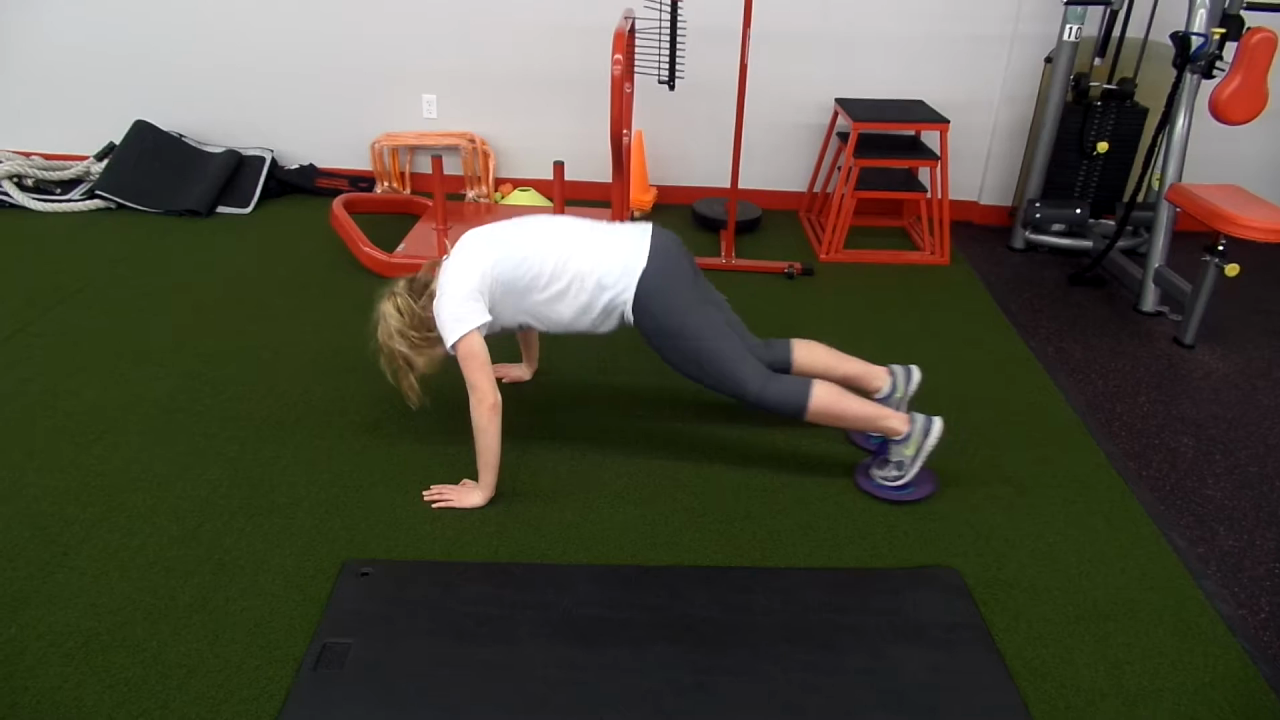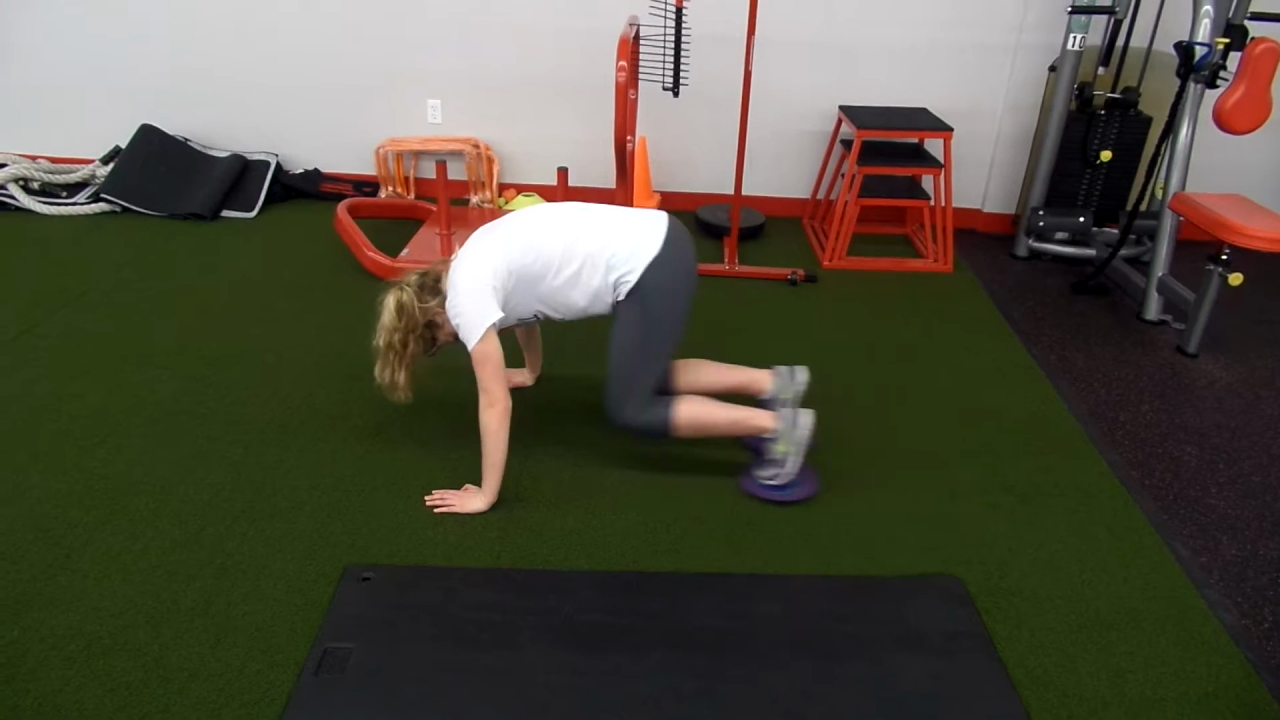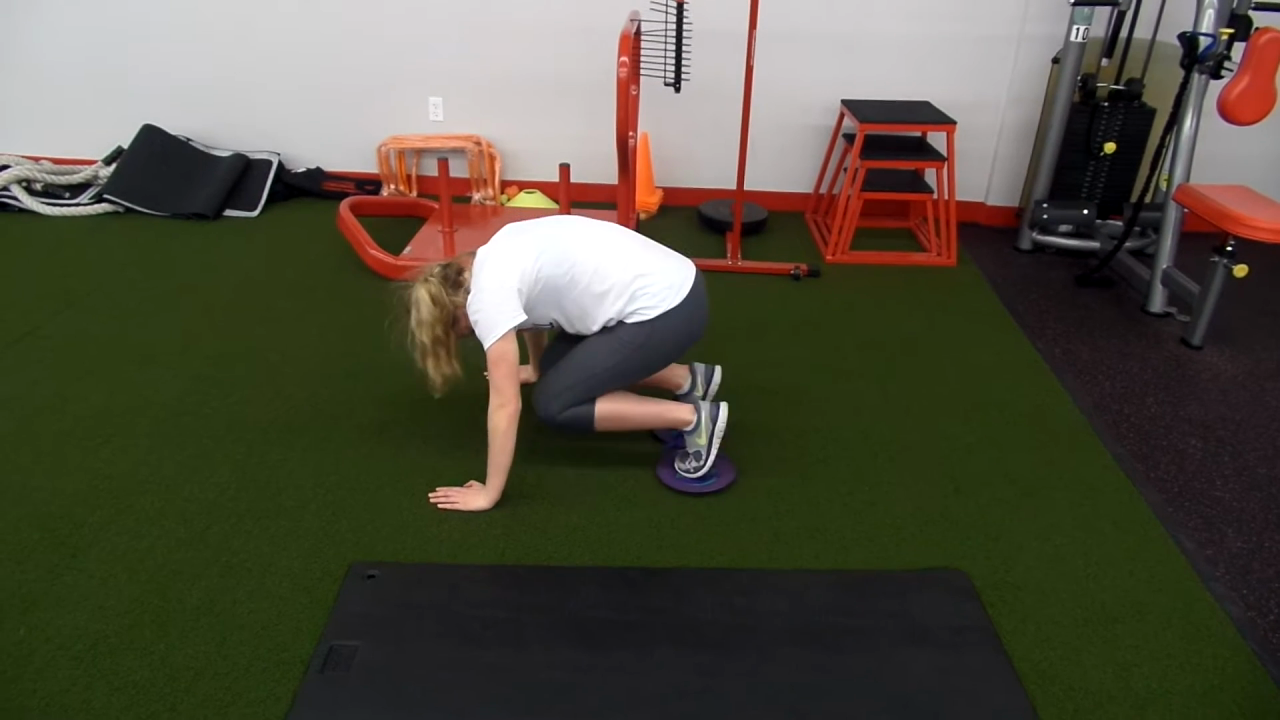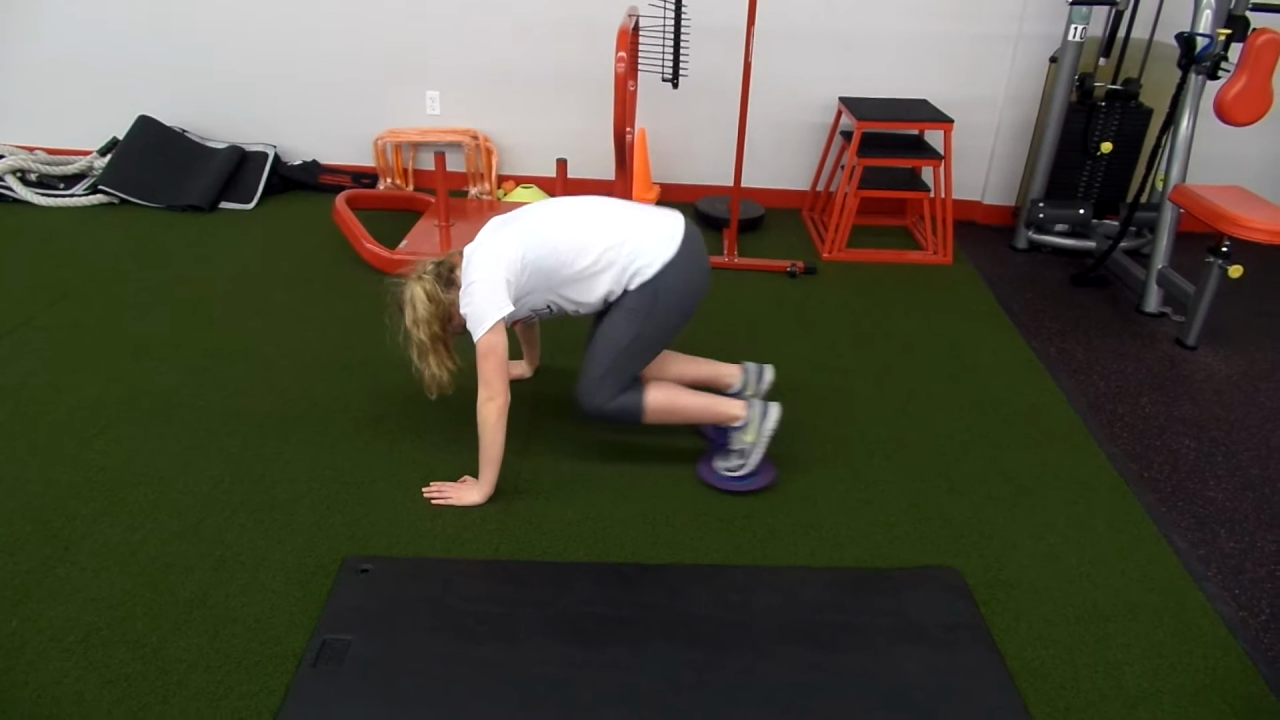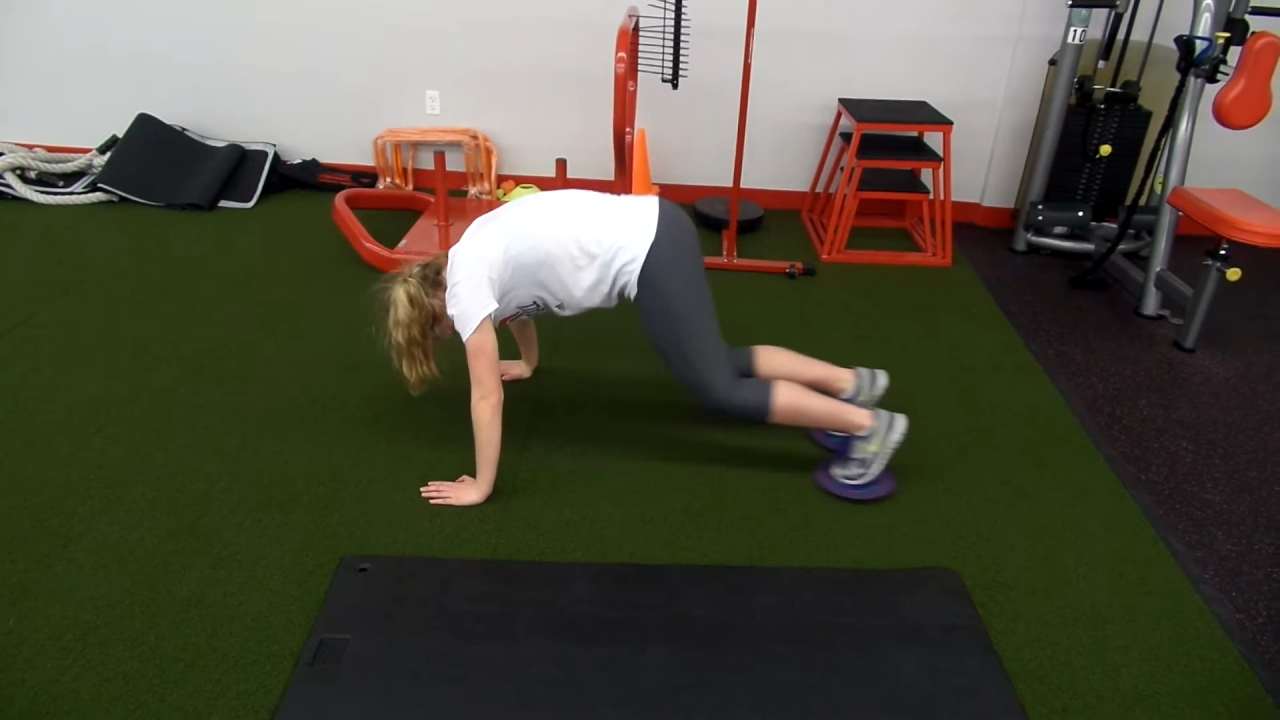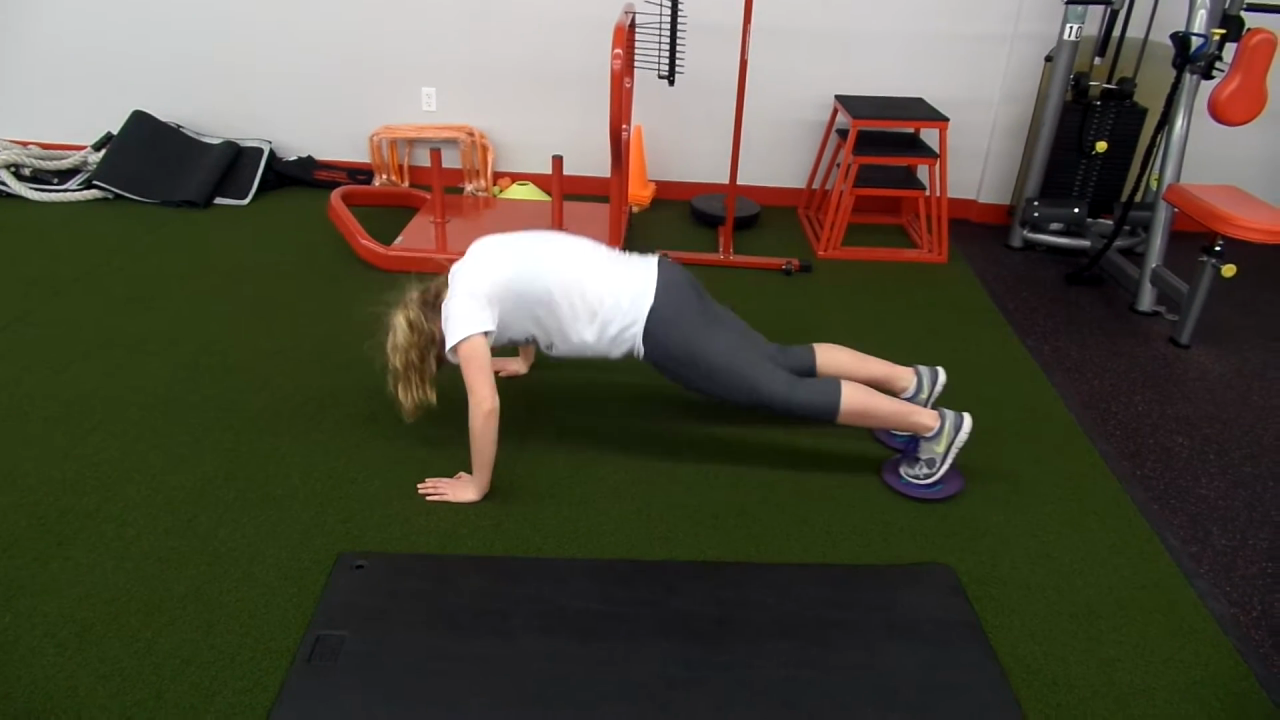
dt=0.3s
person 1, frame 1
left shoulder: (450, 301)
right shoulder: (465, 258)
left elbow: (486, 401)
left wrist: (483, 489)
right wrist: (528, 365)
left hip: (639, 285)
right hip: (651, 252)
left knee: (750, 382)
right knee: (756, 352)
left ankle: (903, 428)
right ankle: (886, 380)
person 1, frame 2
left shoulder: (465, 294)
right shoulder: (477, 261)
left elbow: (494, 403)
left wrist: (486, 495)
right wrist: (532, 369)
left hip: (652, 269)
right hip: (658, 242)
left knee: (631, 412)
right knee: (644, 380)
left ankle: (773, 425)
right ankle: (767, 382)
person 1, frame 3
left shoulder: (487, 295)
right shoulder: (490, 259)
left elbow: (505, 404)
left wrist: (489, 494)
right wrist: (535, 367)
left hip: (669, 308)
right hip: (666, 280)
left knee: (553, 405)
right knee: (557, 366)
left ankle: (691, 417)
right ankle: (685, 379)
person 1, frame 4
left shoulder: (477, 290)
right shoulder: (478, 258)
left elbow: (494, 398)
left wrist: (481, 488)
right wrist: (530, 362)
left hip: (660, 266)
right hip: (664, 238)
left knee: (599, 398)
right knee: (615, 367)
left ankle: (742, 414)
right ankle: (738, 378)
person 1, frame 5
left shoulder: (463, 289)
right shoulder: (472, 254)
left elbow: (487, 396)
left wrist: (480, 488)
right wrist: (528, 362)
left hip: (649, 256)
right hip: (653, 222)
left knee: (715, 391)
right knee: (720, 366)
left ankle: (867, 424)
right ankle: (850, 383)
person 1, frame 6
left shoulder: (461, 309)
right shoulder: (477, 259)
left elbow: (486, 405)
left wrist: (477, 485)
right wrist: (525, 354)
left hip: (652, 324)
right hip: (658, 283)
left knee: (779, 391)
right knee: (779, 361)
left ankle: (933, 423)
right ankle: (911, 380)
